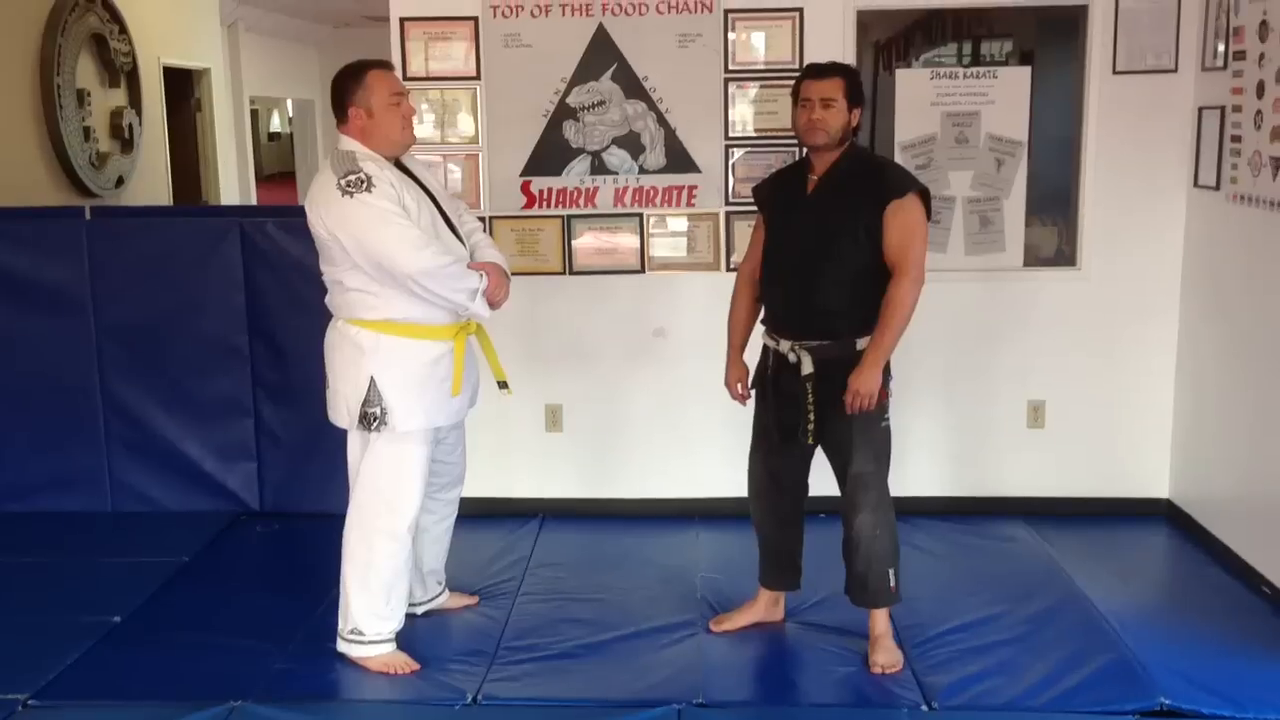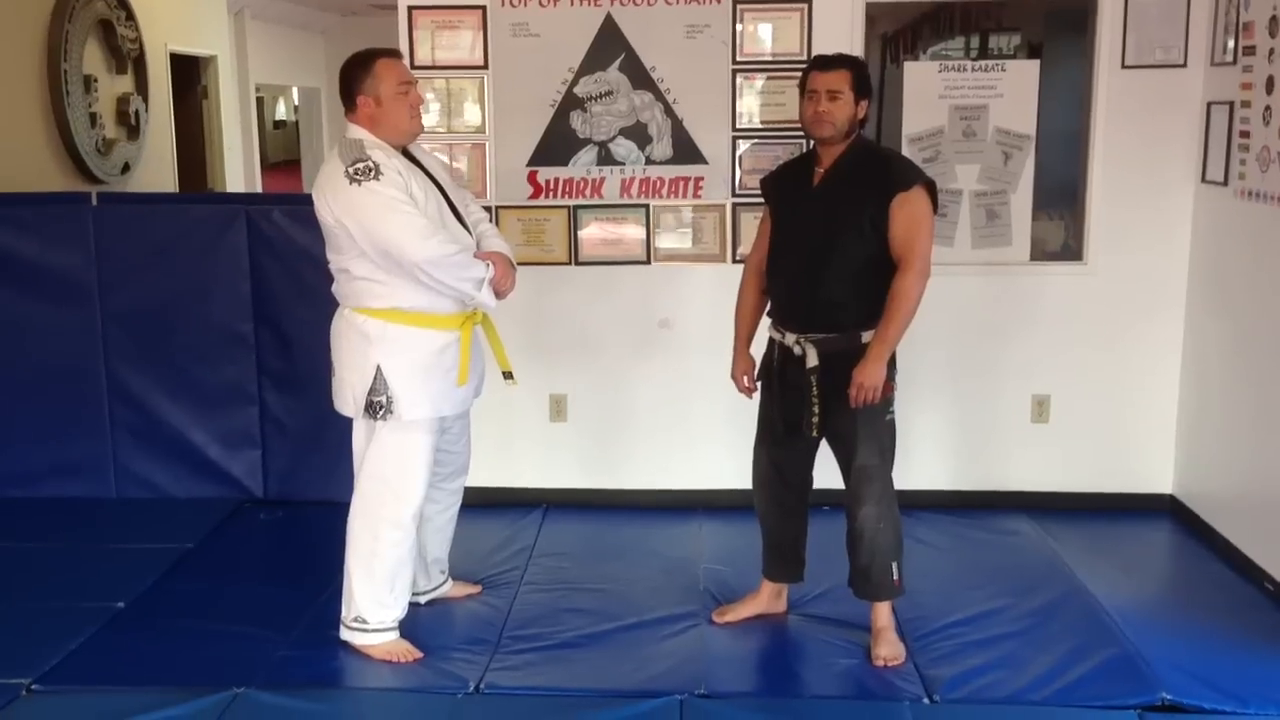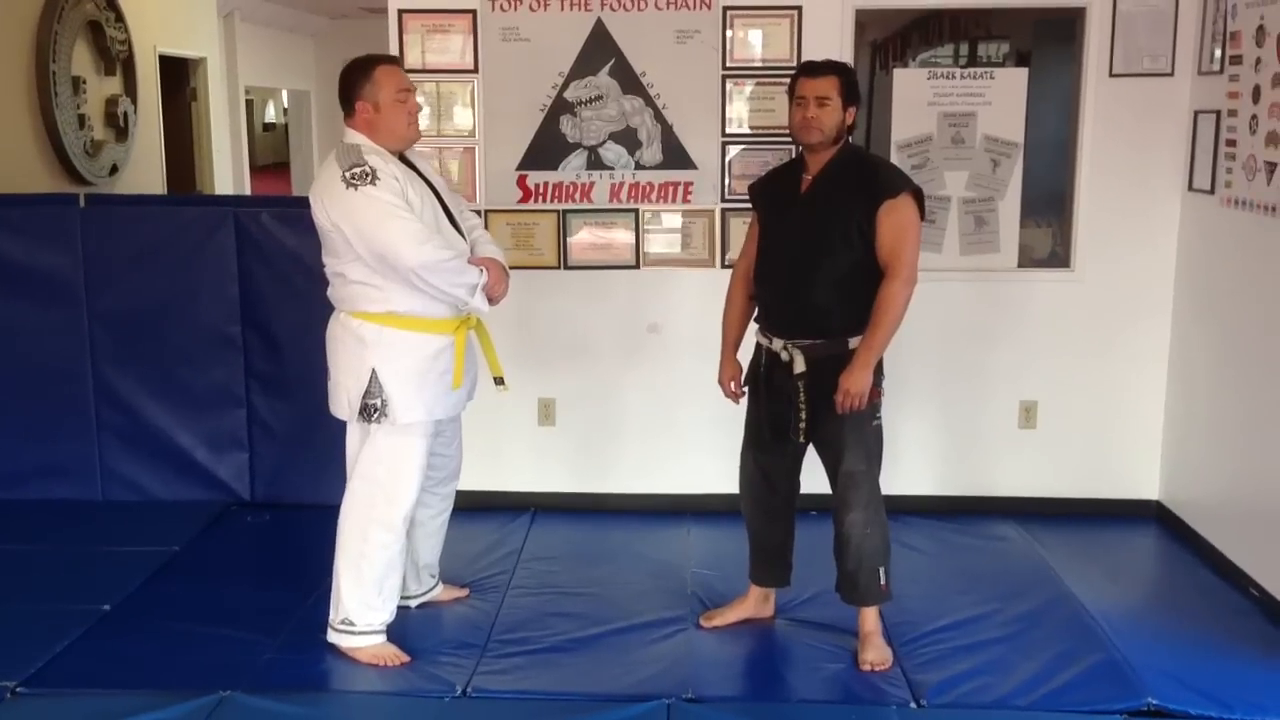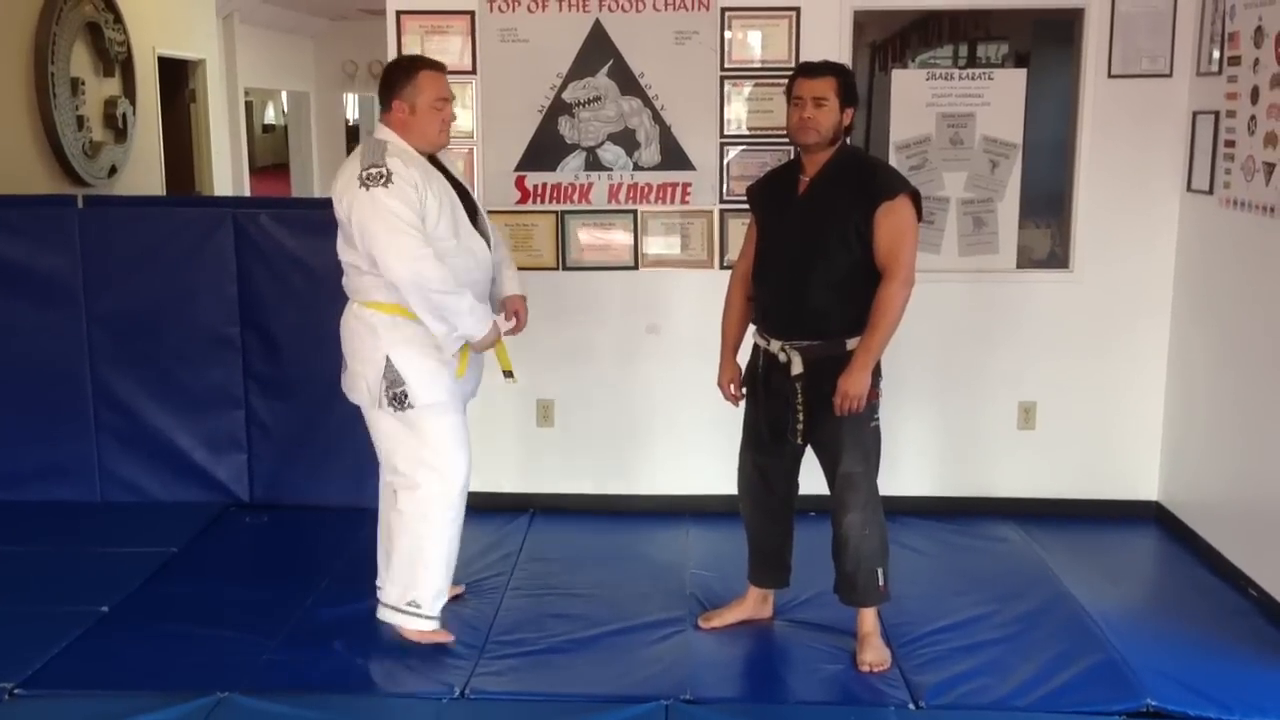
dt=0.4s
person 1, frame 1
left shoulder: (887, 185)
right shoulder: (776, 189)
left elbow: (906, 275)
right elbow: (751, 274)
left wrist: (872, 363)
right wrist: (735, 353)
left hip: (849, 365)
right hip: (781, 364)
left knee: (865, 497)
right knee: (771, 486)
left ankle: (880, 625)
right ankle: (770, 598)
person 1, frame 2
left shoulder: (893, 178)
right shoulder: (783, 181)
left elbow: (913, 268)
right elbow: (758, 267)
left wrist: (877, 356)
right wrist: (741, 346)
left hip: (855, 358)
right hip: (787, 357)
left knee: (869, 490)
right knee: (776, 477)
left ankle: (882, 618)
right ankle: (773, 590)
person 1, frame 3
left shoulder: (882, 185)
right shoulder: (772, 188)
left elbow: (900, 275)
right elbow: (746, 273)
left wrist: (864, 362)
right wrist: (729, 352)
left hip: (842, 364)
right hip: (775, 362)
left knee: (856, 496)
right knee: (763, 482)
left ankle: (870, 623)
right ankle: (761, 595)
person 1, frame 4
left shoulder: (878, 186)
right shoulder: (770, 189)
left elbow: (897, 277)
right elbow: (745, 274)
left wrist: (862, 364)
right wrist: (729, 354)
left hip: (840, 365)
right hip: (772, 363)
left knee: (854, 497)
right knee: (761, 484)
left ankle: (868, 624)
right ankle: (759, 595)
person 2, frame 1
left shoulder: (407, 170)
right shoulder: (345, 185)
left elbow: (464, 225)
right elbow: (415, 264)
left wrist: (492, 266)
right wrist: (479, 293)
left hip: (434, 356)
right hip: (387, 362)
left knee: (439, 482)
right knee: (388, 499)
left ankle: (425, 589)
right ankle: (365, 632)
person 2, frame 2
left shoulder: (414, 159)
right shoulder: (353, 173)
left elbow: (472, 216)
right elbow: (422, 253)
left wrist: (499, 257)
right wrist: (486, 282)
left hip: (439, 346)
right hip: (394, 351)
left knee: (444, 472)
right knee: (393, 487)
left ankle: (429, 578)
right ankle: (369, 621)
person 2, frame 3
left shoulder: (409, 164)
right shoulder: (351, 177)
left elbow: (464, 222)
right elbow: (417, 256)
left wrist: (490, 262)
right wrist: (478, 287)
left hip: (430, 350)
right hip: (388, 355)
left knee: (435, 477)
right knee: (383, 490)
left ankle: (417, 583)
right ankle: (356, 624)
person 2, frame 4
left shoulder: (426, 166)
right shoulder: (376, 173)
left elbow: (475, 240)
right elbow: (411, 267)
left wrist: (505, 292)
right wrist: (470, 327)
left hip: (435, 343)
right hip: (404, 348)
left knee: (414, 471)
right knee: (437, 473)
left ankle: (404, 583)
right ankle: (411, 605)
